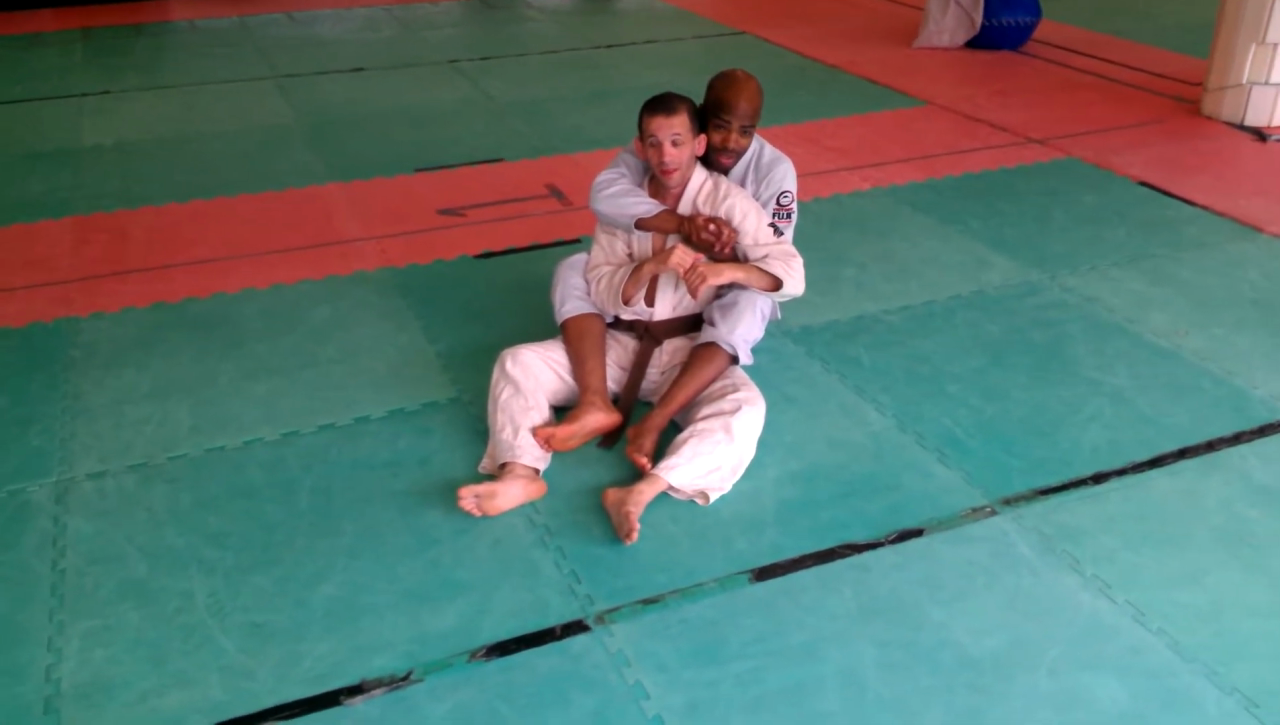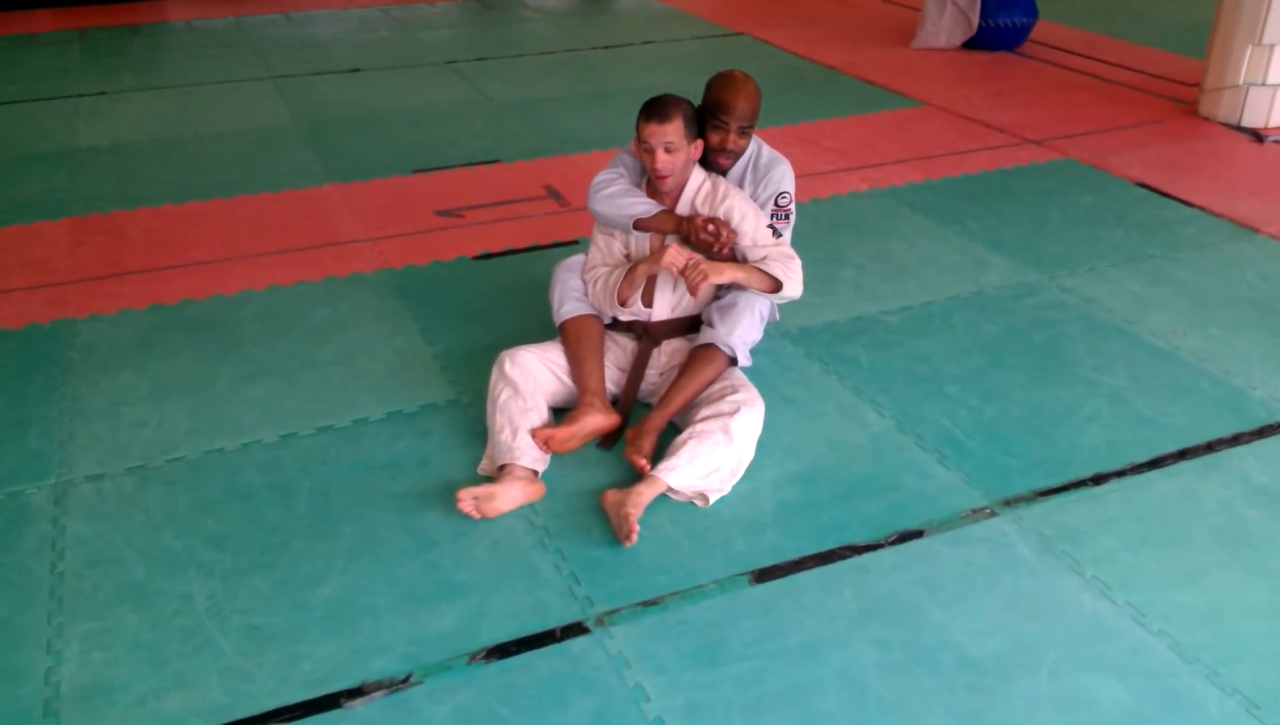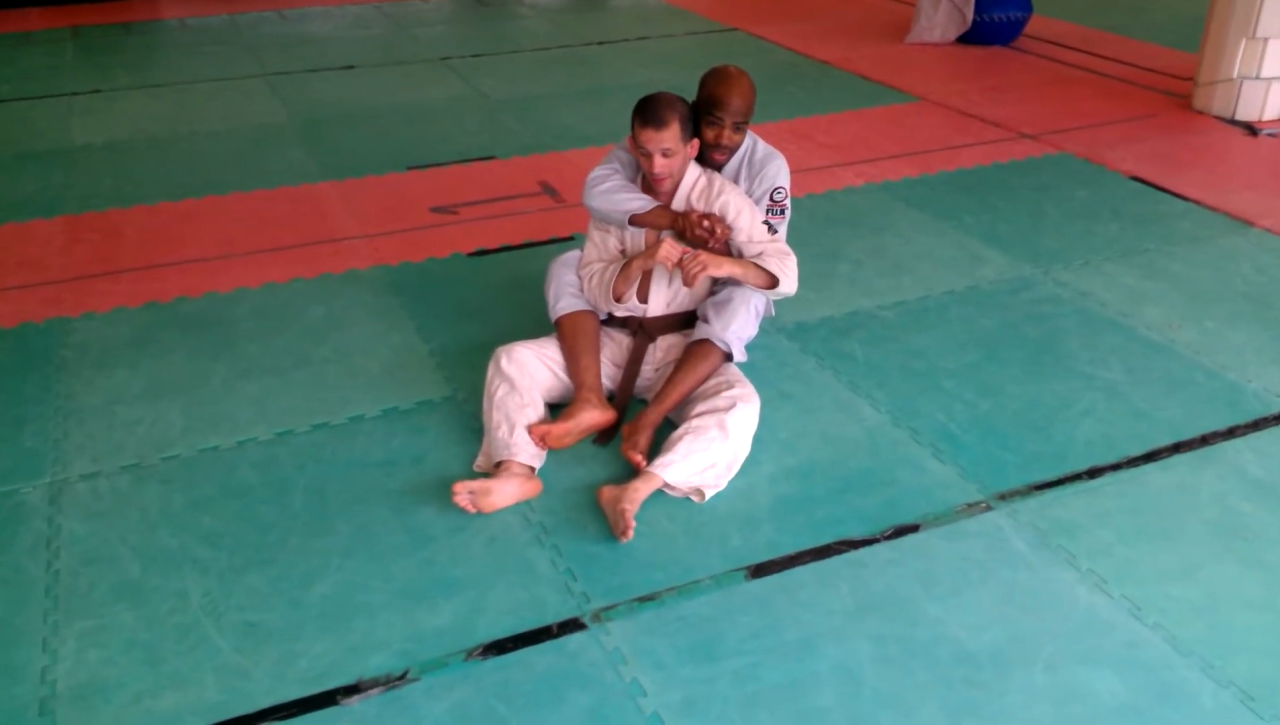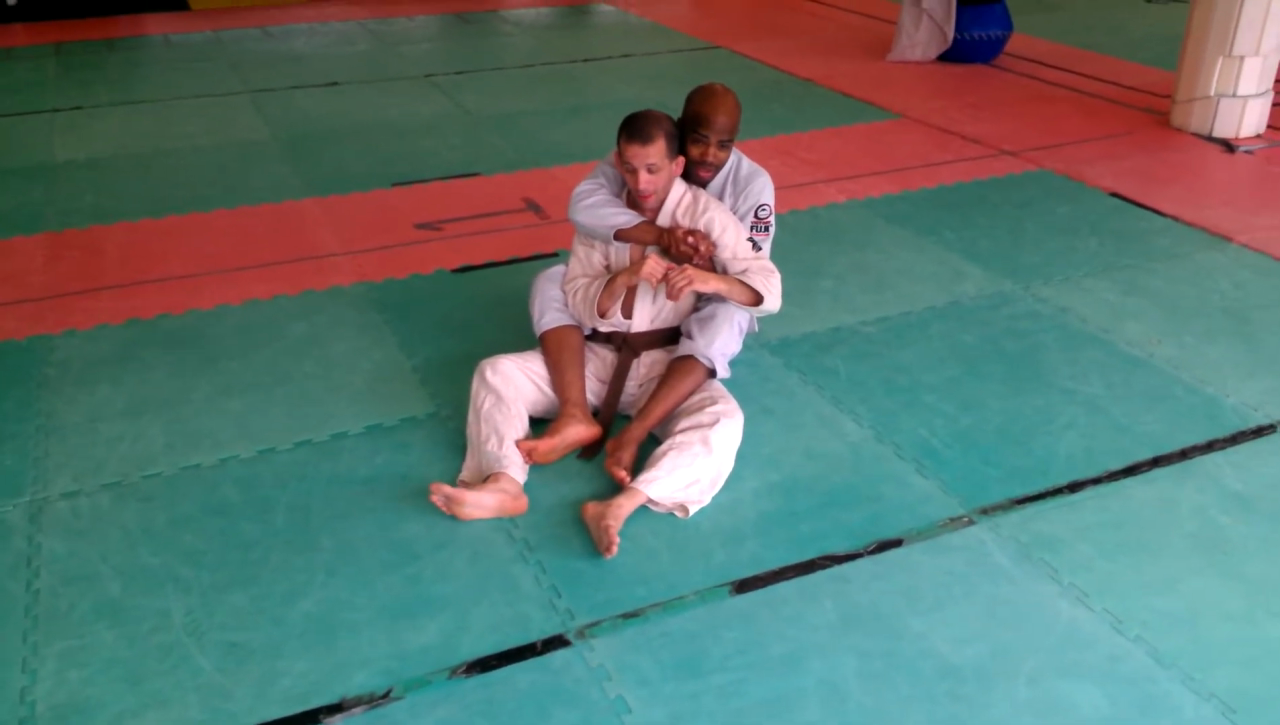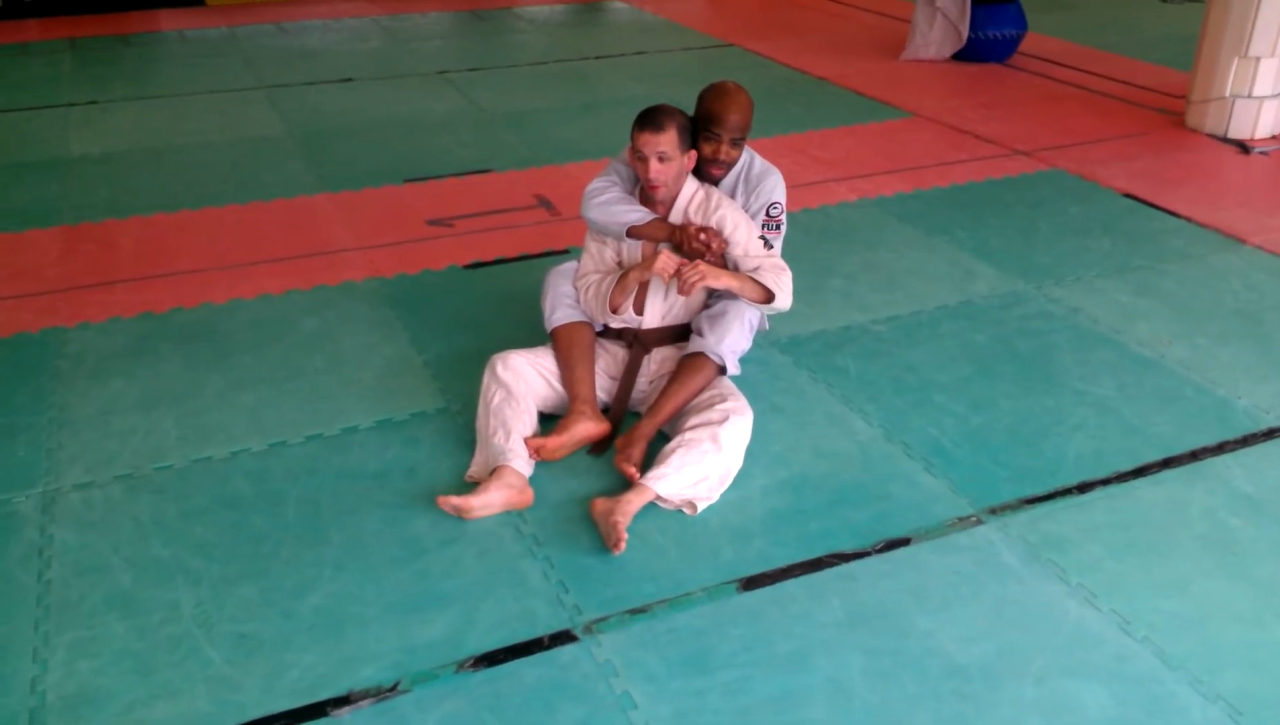
dt=0.4s
person 1, frame 1
left shoulder: (726, 201)
left elbow: (791, 275)
right elbow: (602, 293)
left wrist: (728, 270)
right wrist: (652, 266)
left hip: (690, 351)
right hip: (621, 343)
left knee: (743, 408)
right knee: (518, 363)
left ankle: (638, 494)
right ankle: (520, 474)
person 1, frame 2
left shoulder: (724, 202)
left elbow: (790, 277)
right elbow: (599, 294)
left wrist: (728, 270)
right wrist: (646, 266)
left hip: (689, 352)
right hip: (619, 345)
left knee: (743, 409)
right knee: (516, 365)
left ankle: (638, 495)
right ankle: (519, 476)
person 1, frame 3
left shoulder: (719, 197)
left elbow: (785, 273)
right elbow: (595, 290)
left wrist: (724, 264)
right wrist: (640, 261)
left hip: (683, 347)
right hip: (614, 340)
left knee: (738, 405)
right knee: (512, 361)
left ankle: (633, 491)
right ankle: (516, 472)
person 1, frame 4
left shoulder: (704, 214)
left elbow: (769, 290)
right elbow: (579, 304)
left wrist: (710, 280)
right wrist: (625, 277)
left hip: (668, 364)
right hip: (598, 356)
left knee: (723, 421)
right knee: (496, 373)
left ankle: (618, 507)
right ankle: (504, 485)
person 1, frame 5
left shoulder: (716, 212)
left elbow: (780, 289)
right elbow: (591, 302)
left wrist: (722, 276)
right wrist: (637, 273)
left hip: (679, 361)
right hip: (610, 353)
left knee: (732, 419)
right knee: (507, 368)
left ankle: (626, 504)
right ankle: (508, 480)
person 2, frame 1
left shoulder: (774, 170)
right elbow: (606, 193)
left wrist: (724, 253)
right wrist: (683, 224)
left hip: (718, 293)
left knee: (750, 307)
right knee: (574, 272)
left ankle: (654, 422)
right ankle: (595, 404)
person 2, frame 2
left shoulder: (772, 171)
right elbow: (604, 193)
left wrist: (722, 252)
right wrist: (680, 224)
left hip: (716, 297)
left knee: (750, 307)
right knee: (571, 273)
left ankle: (652, 424)
right ankle: (594, 405)
person 2, frame 3
left shoulder: (767, 165)
right elbow: (599, 188)
left wrist: (718, 247)
right wrist: (676, 220)
left hip: (711, 291)
left knee: (744, 303)
right knee: (567, 268)
left ankle: (647, 420)
right ankle: (591, 400)
person 2, frame 4
left shoulder: (752, 184)
right elbow: (585, 204)
left wrist: (704, 264)
right wrist: (661, 235)
left hip: (694, 309)
left knee: (728, 320)
right knee: (551, 284)
left ankle: (631, 436)
right ankle: (575, 416)
person 2, frame 5
left shoulder: (764, 181)
right elbow: (597, 200)
left wrist: (714, 261)
right wrist: (673, 232)
left hip: (706, 305)
left knee: (738, 318)
right knee: (563, 279)
left ankle: (641, 432)
right ankle: (584, 412)
